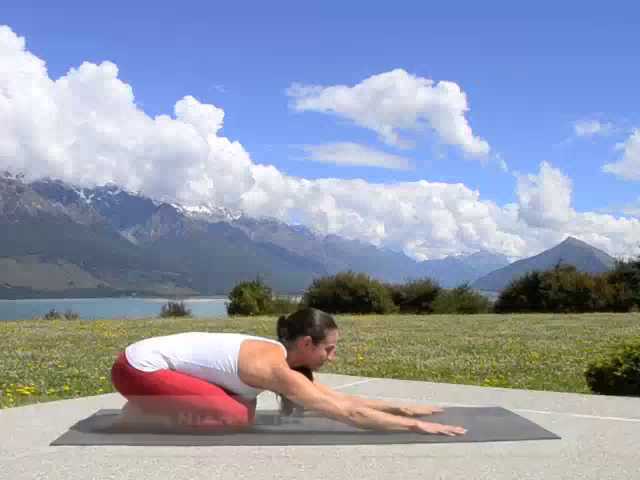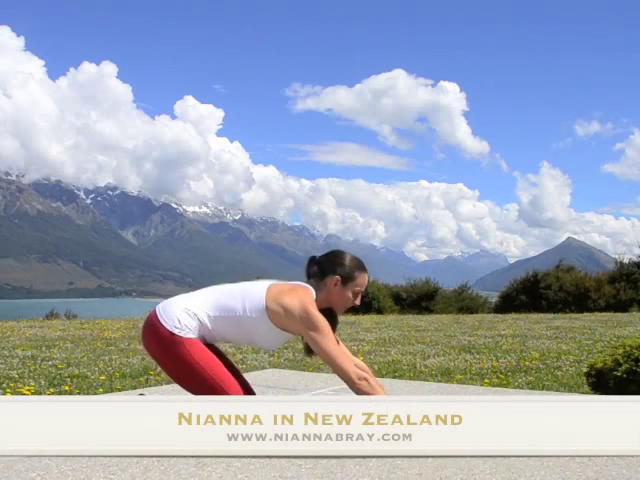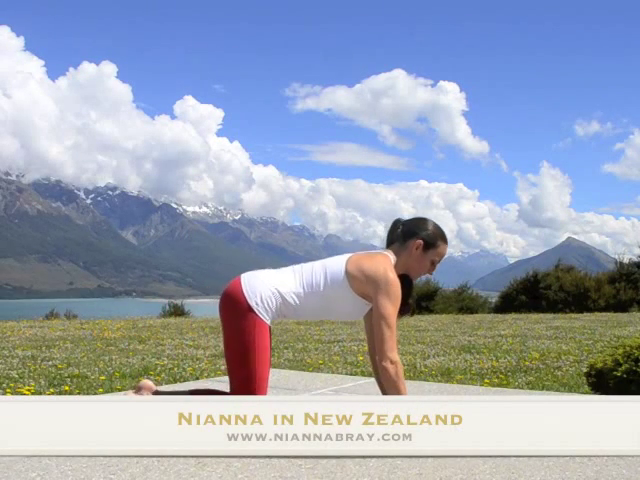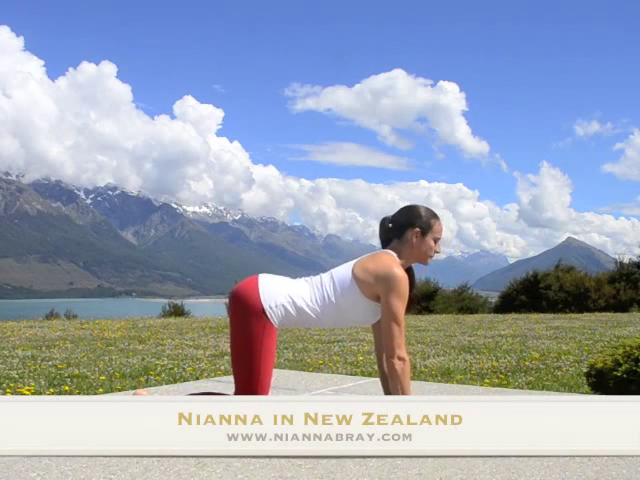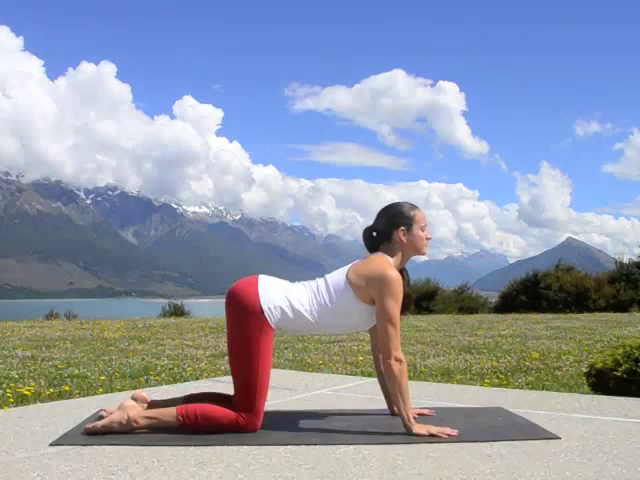
dt=1s
person 1, frame 1
left shoulder: (281, 354)
right shoulder: (277, 368)
left elbow: (339, 397)
right elbow: (349, 413)
left wrist: (402, 407)
right wrist: (415, 424)
left hip: (151, 361)
right hip: (136, 368)
left knee: (242, 407)
right knee: (234, 416)
left ankle: (147, 408)
right ankle: (140, 418)
person 1, frame 2
left shoulder: (304, 300)
right shoulder: (305, 309)
left elbow: (353, 363)
right elbow: (355, 378)
left hip: (181, 326)
right hip: (171, 328)
person 1, frame 3
left shoulder: (374, 271)
right shoulder: (385, 275)
left elbow: (376, 355)
right elbow: (388, 359)
left hip: (248, 297)
right hip: (250, 300)
left knee: (249, 400)
left ankle: (154, 394)
person 1, frame 4
left shoulder: (381, 268)
right shoulder: (394, 274)
left elbow: (384, 354)
right elbow: (396, 357)
left hip: (259, 296)
right hip: (261, 301)
person 1, frame 5
left shoulder: (378, 268)
right shoulder: (387, 275)
left elbow: (380, 352)
right elbow: (393, 357)
left wrist: (396, 406)
right wrist: (410, 423)
left hip: (256, 297)
right hip: (258, 303)
left knee: (245, 405)
right knee: (247, 419)
left ankle: (147, 402)
right ankle: (137, 417)
